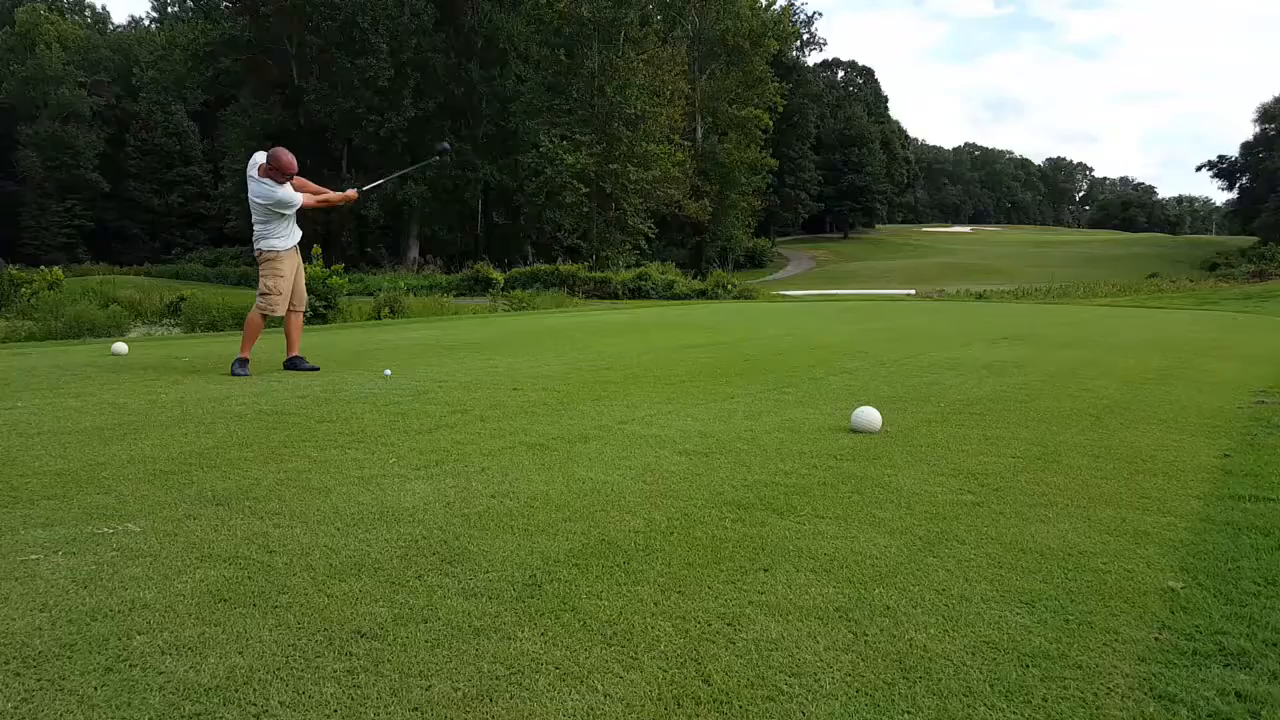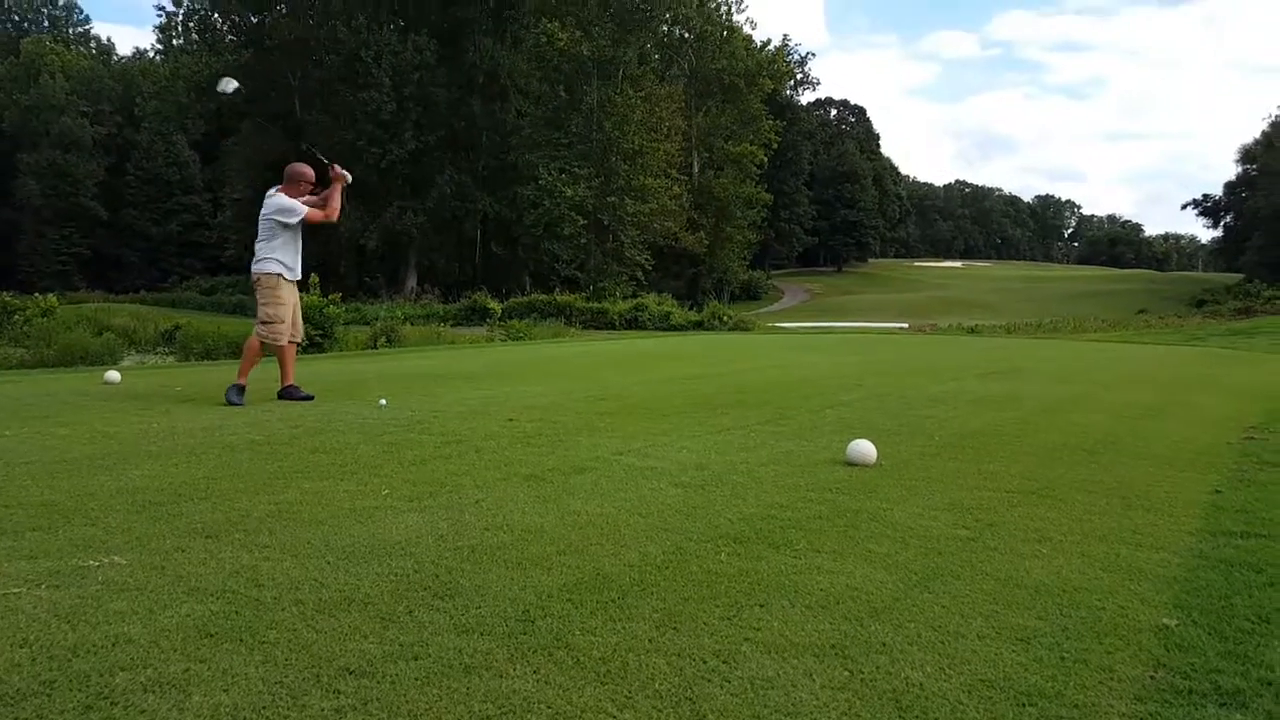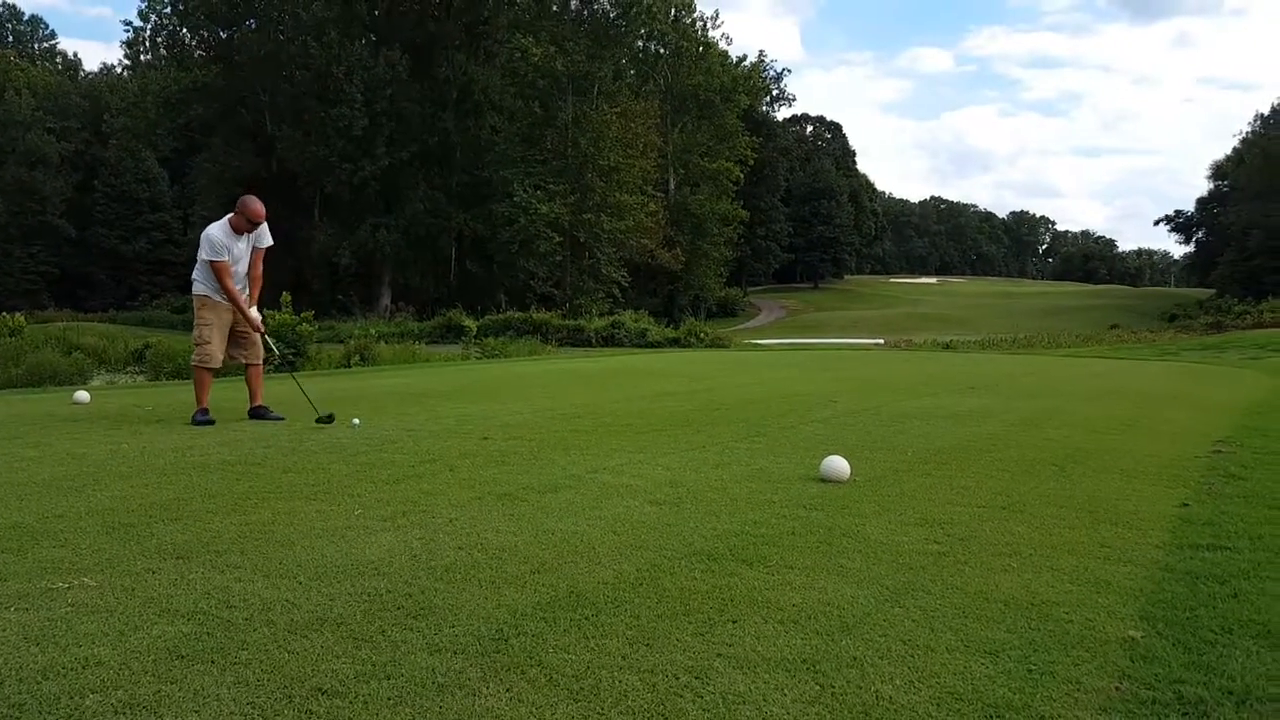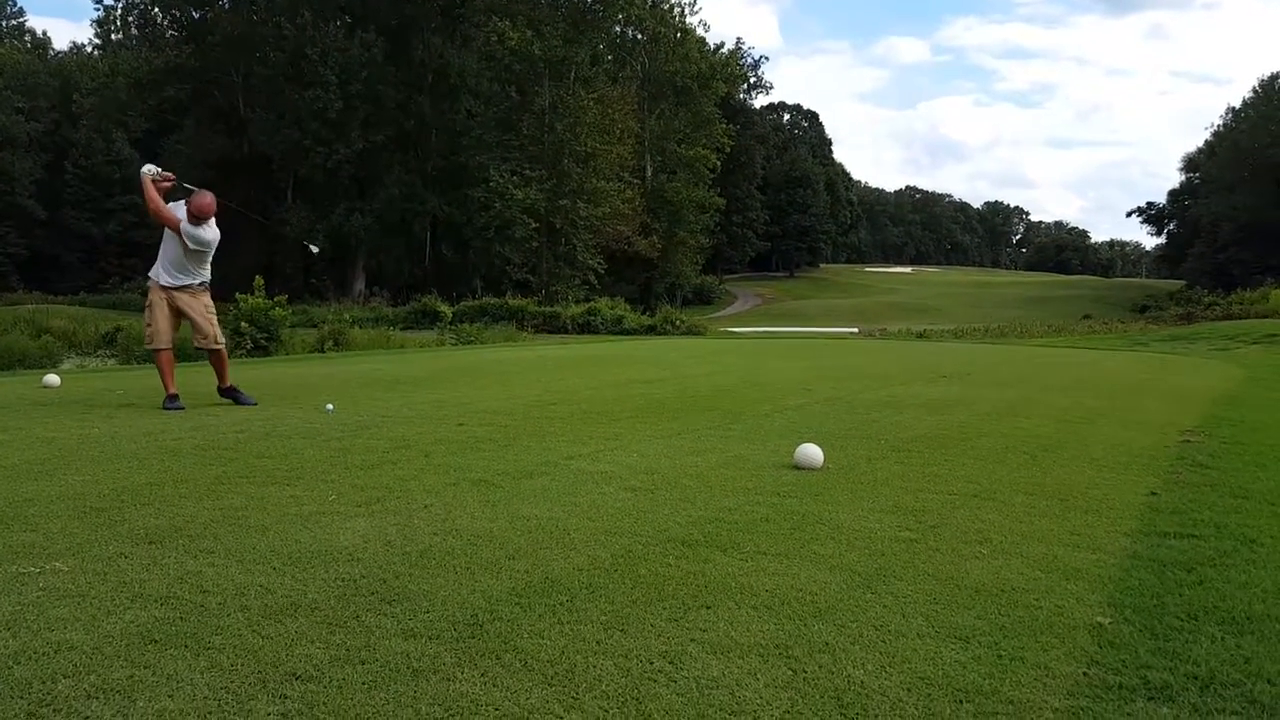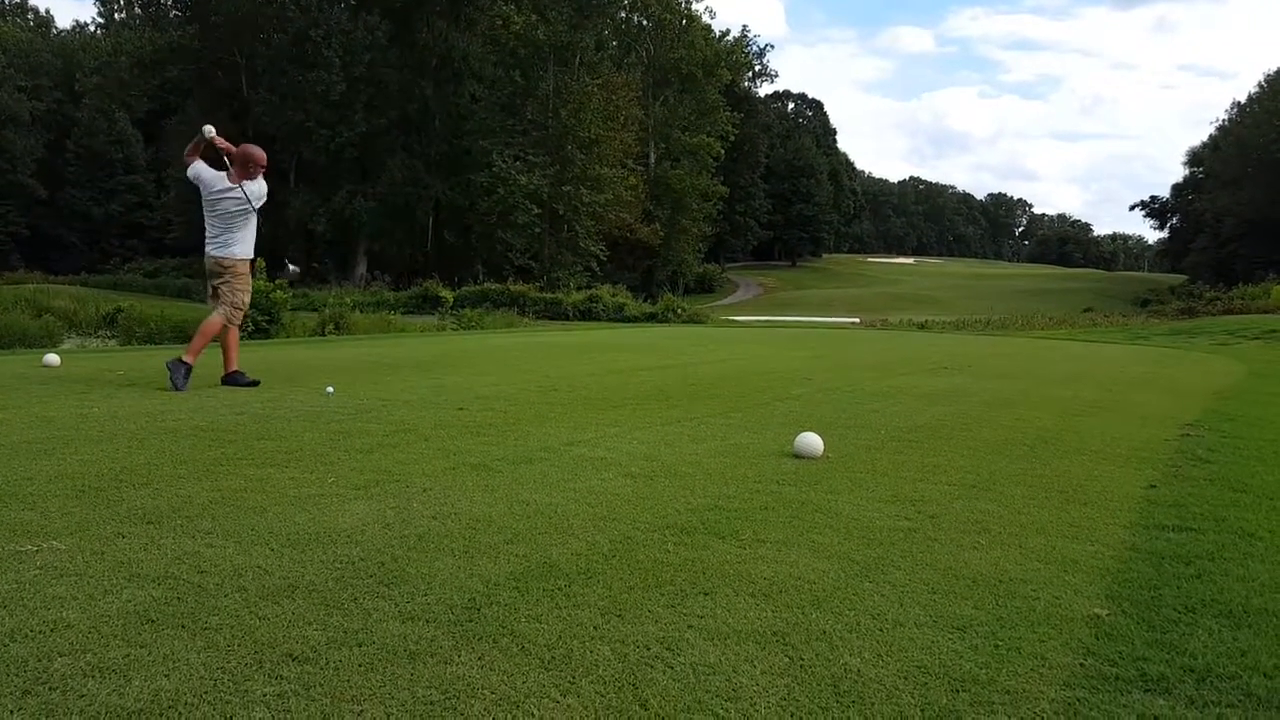
dt=1s
person 1, frame 1
left shoulder: (259, 159)
right shoulder: (278, 196)
left elbow: (294, 182)
right elbow: (316, 201)
left wrist: (328, 192)
right wrist: (345, 197)
left hip: (289, 246)
right hip: (275, 251)
left knee: (296, 303)
right knee: (267, 304)
left ankle: (293, 357)
right ankle: (242, 359)
person 1, frame 2
left shoulder: (286, 195)
right shoulder: (283, 203)
left elbow: (321, 203)
right elbow: (330, 217)
left wrist: (335, 185)
right wrist: (338, 183)
left hip: (287, 275)
right hip: (270, 274)
left knee: (291, 332)
right knee: (268, 331)
left ankle: (287, 385)
right ankle: (238, 385)
person 1, frame 3
left shoulder: (260, 229)
right shoulder: (214, 235)
left elbow: (256, 268)
right elbow: (225, 282)
left wrist: (253, 306)
right wrist: (247, 316)
left hip: (241, 296)
right hip: (211, 297)
left knee: (254, 351)
right knee: (207, 353)
left ankle: (256, 406)
right ankle: (202, 409)
person 1, frame 4
left shoulder: (208, 235)
right shoulder: (181, 207)
right elbow: (156, 213)
left wrist: (146, 181)
right wrist: (159, 189)
left hip: (193, 289)
right hip: (160, 284)
left knee: (212, 337)
right knee: (159, 338)
left ankle: (226, 386)
right ankle: (171, 393)
person 1, frame 5
left shoulder: (208, 178)
right shoulder: (256, 190)
left elbow: (189, 156)
right elbow: (256, 174)
left wrist: (204, 138)
right wrist: (230, 149)
left hip: (213, 257)
right hip: (236, 262)
left knee: (231, 315)
right knee: (226, 313)
left ankle: (231, 371)
right ankle: (184, 361)
